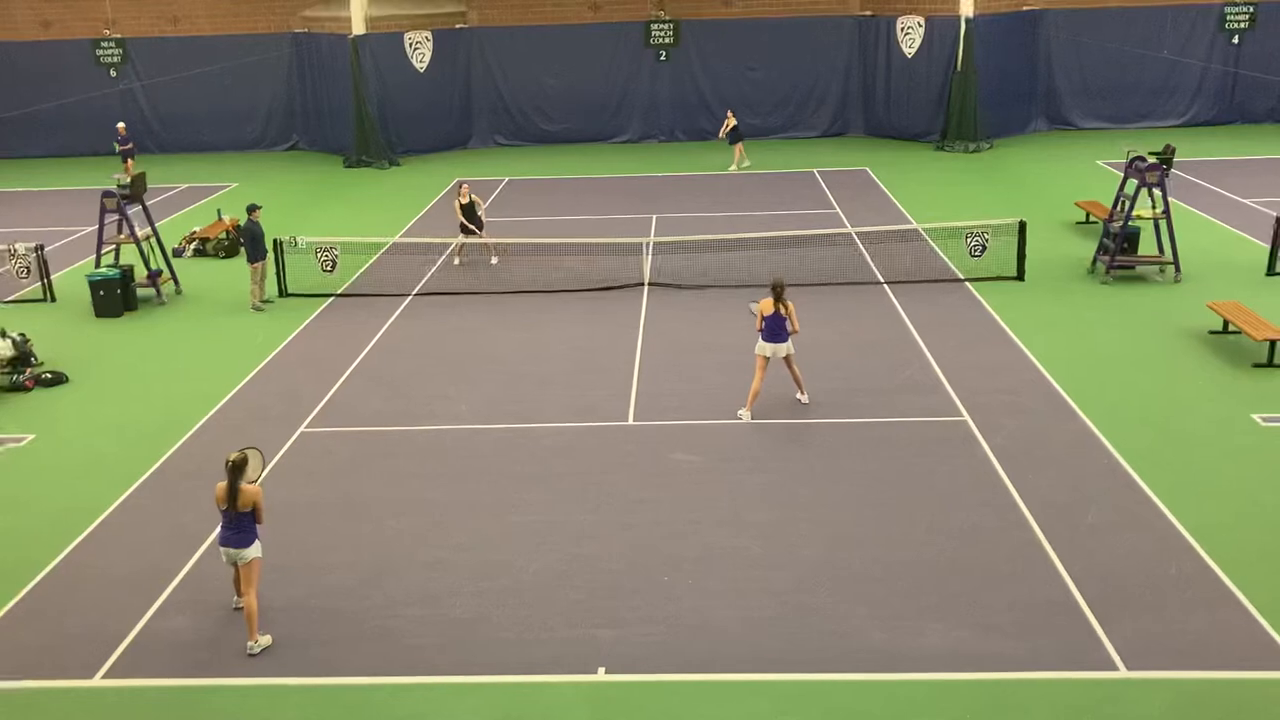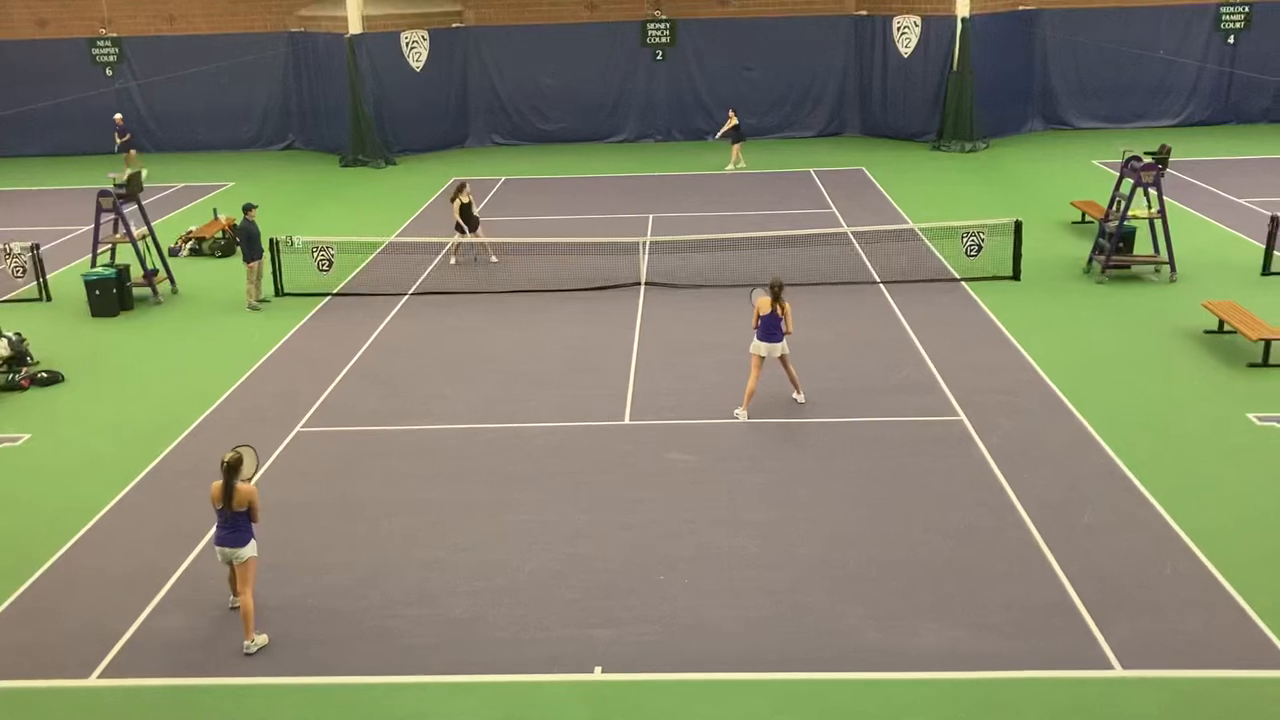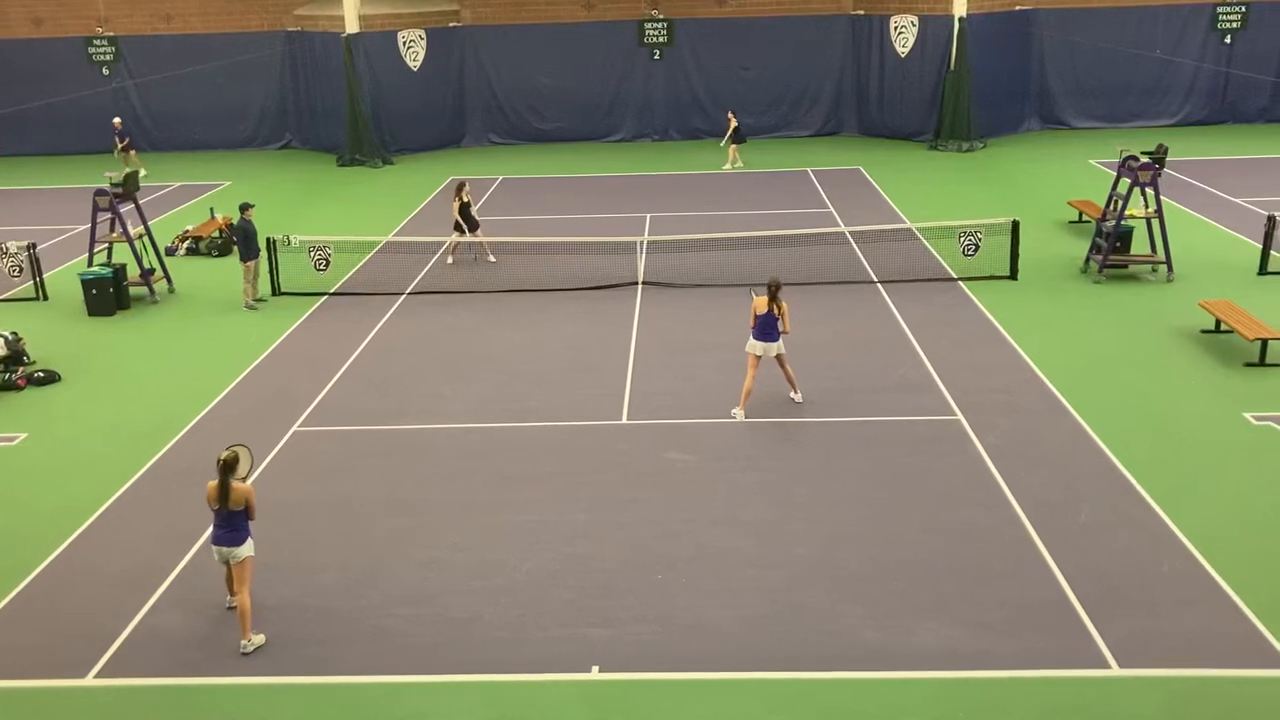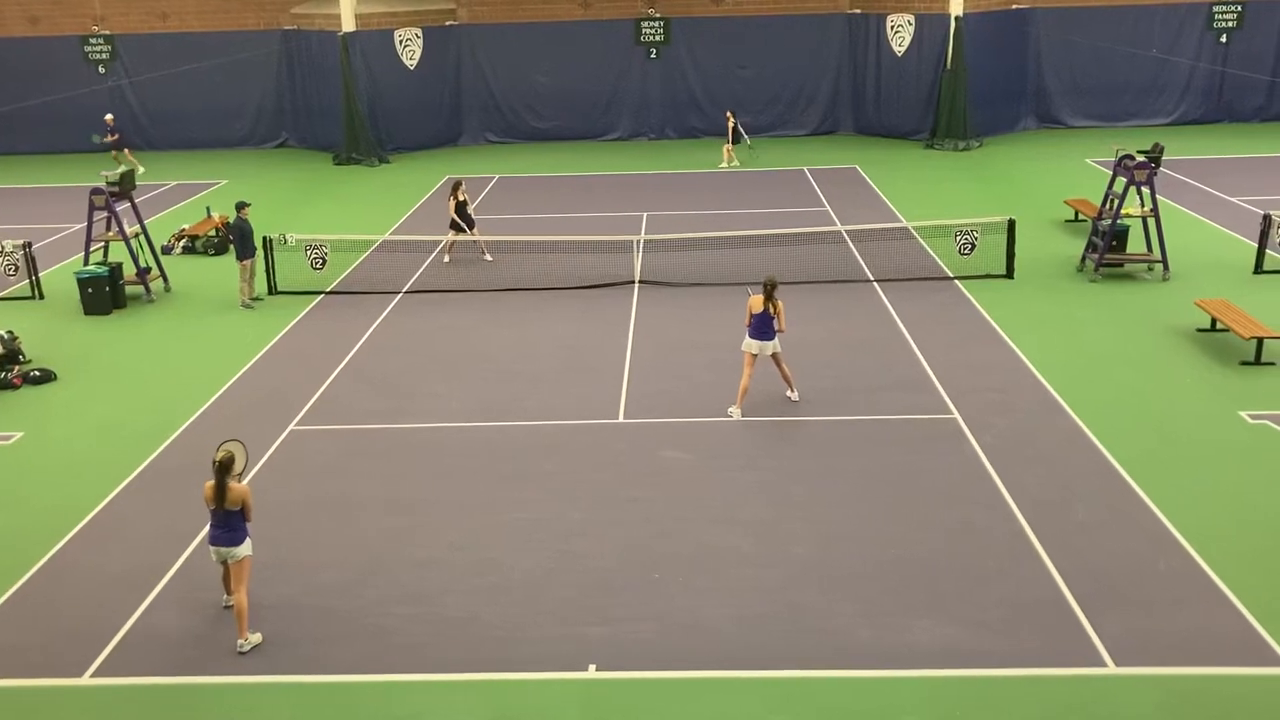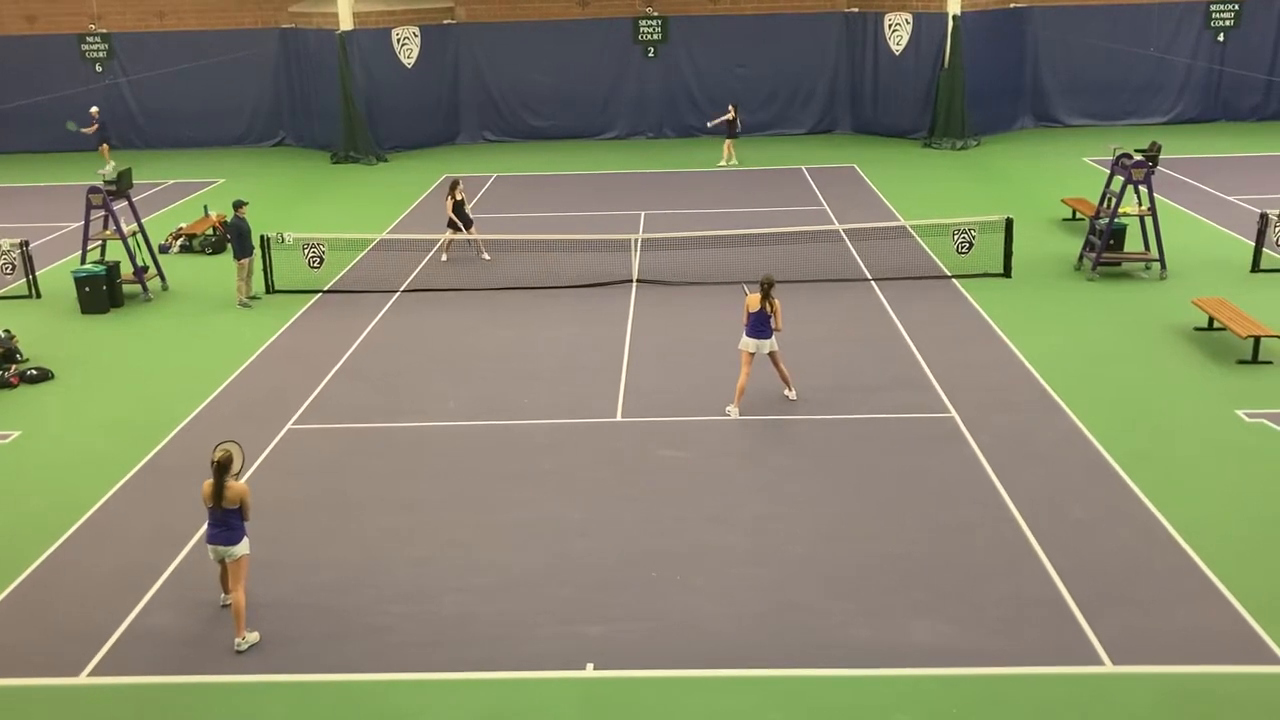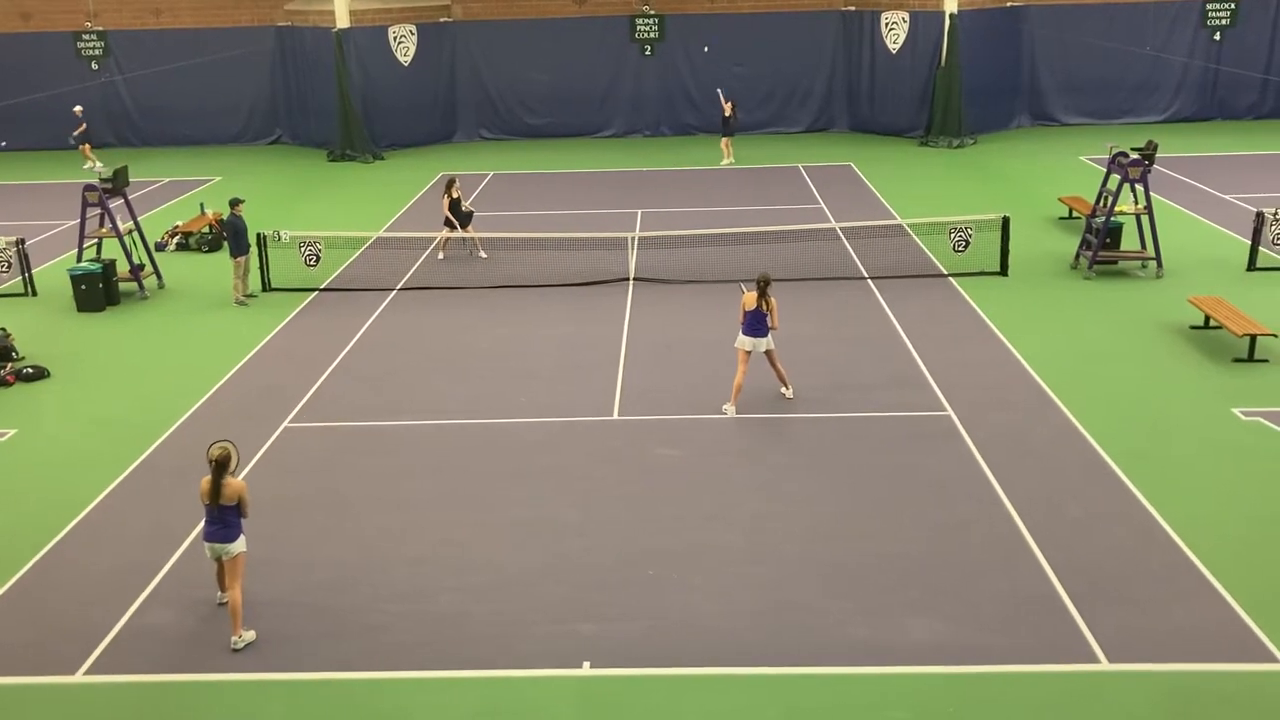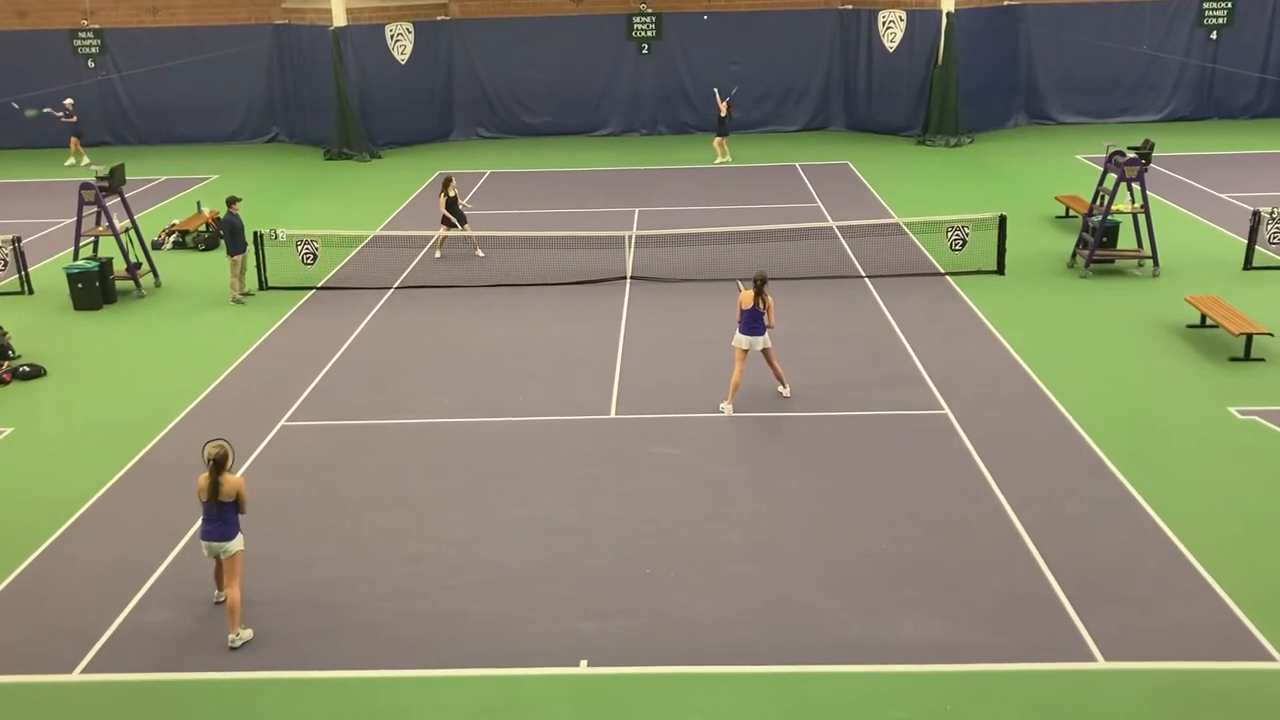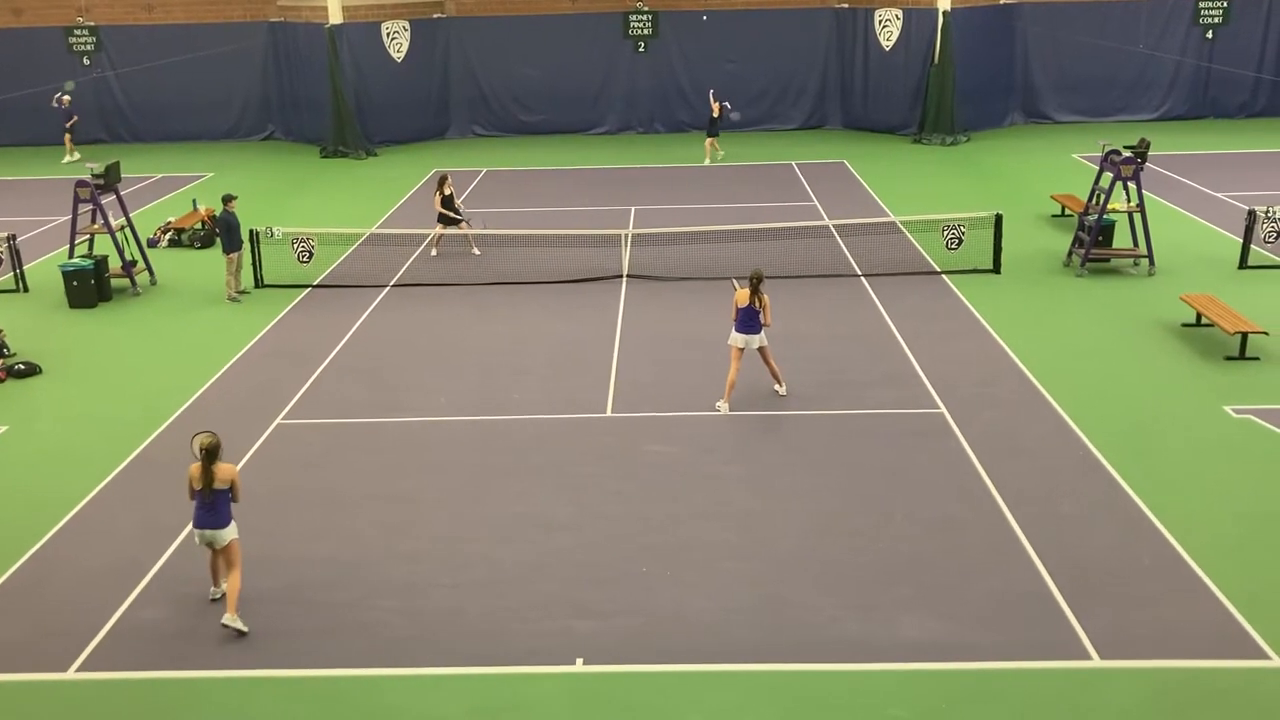
dt=0.3s
person 1, frame 1
left shoulder: (219, 489)
right shoulder: (254, 491)
right elbow: (260, 520)
left hip: (225, 544)
right hip: (247, 544)
left knee: (238, 570)
right knee: (250, 592)
left ankle: (238, 598)
right ankle: (254, 641)
person 1, frame 2
left shoulder: (215, 488)
right shoulder: (249, 490)
right elbow: (255, 519)
left hip: (221, 543)
right hip: (242, 544)
left knee: (233, 569)
right knee: (246, 592)
left ankle: (234, 598)
right ankle: (250, 640)
person 1, frame 3
left shoulder: (210, 488)
right shoulder: (245, 490)
right elbow: (252, 516)
left hip: (218, 543)
right hip: (239, 543)
left knee: (230, 568)
right knee: (243, 591)
left ankle: (232, 598)
right ankle: (247, 640)
person 1, frame 4
left shoulder: (208, 488)
right shoulder: (242, 490)
right elbow: (248, 518)
left hip: (215, 543)
right hip: (237, 542)
left knee: (227, 567)
right knee: (240, 590)
left ankle: (228, 596)
right ankle: (244, 638)
person 1, frame 5
left shoulder: (206, 487)
right shoulder: (240, 489)
right elbow: (246, 517)
left hip: (213, 542)
right hip: (235, 542)
left knee: (224, 566)
right knee: (238, 589)
left ankle: (226, 595)
right ankle: (241, 637)
person 1, frame 6
left shoulder: (204, 483)
right shoulder: (238, 486)
right elbow: (244, 514)
left hip: (210, 539)
right hip: (231, 539)
left knee: (221, 565)
right knee: (235, 586)
left ankle: (222, 594)
right ankle: (237, 636)
person 1, frame 7
left shoulder: (202, 481)
right shoulder: (236, 482)
right elbow: (243, 510)
left hip: (207, 537)
right hip: (229, 538)
left knee: (220, 560)
right knee: (234, 584)
left ankle: (221, 592)
right ankle: (235, 634)
person 1, frame 8
left shoulder: (193, 470)
right shoulder: (230, 470)
right elbow: (236, 498)
left hip: (200, 527)
right hip: (222, 526)
left knee: (216, 551)
right knee: (234, 570)
left ankle: (217, 588)
right ankle: (230, 616)
